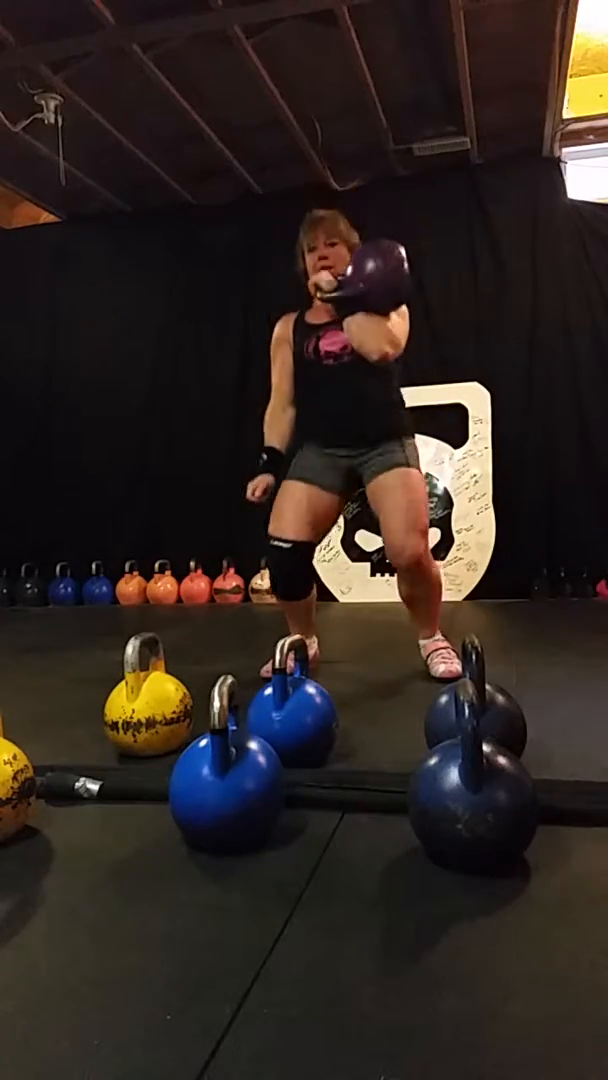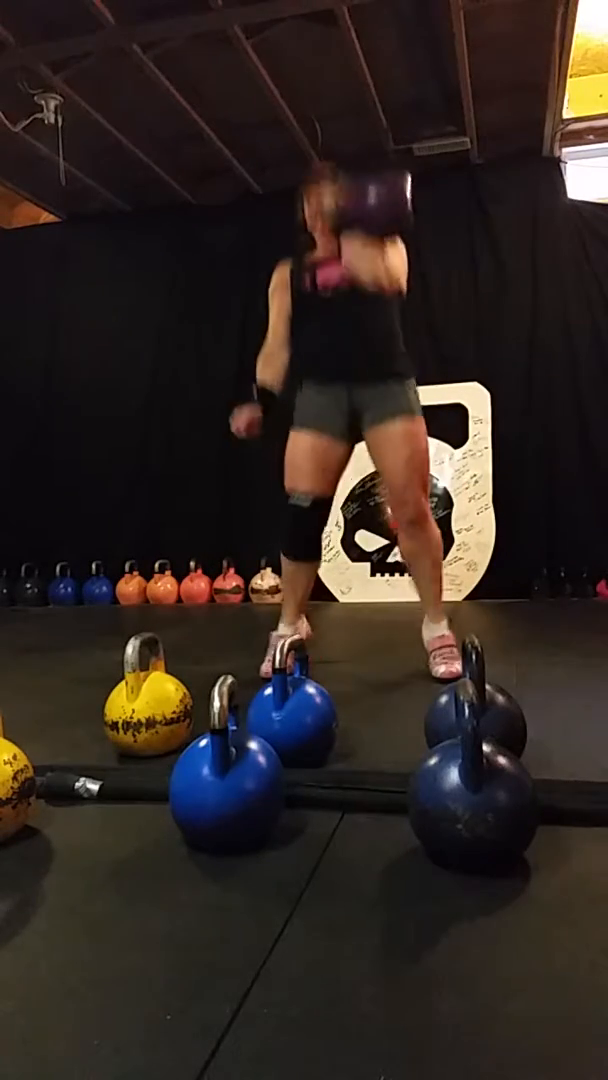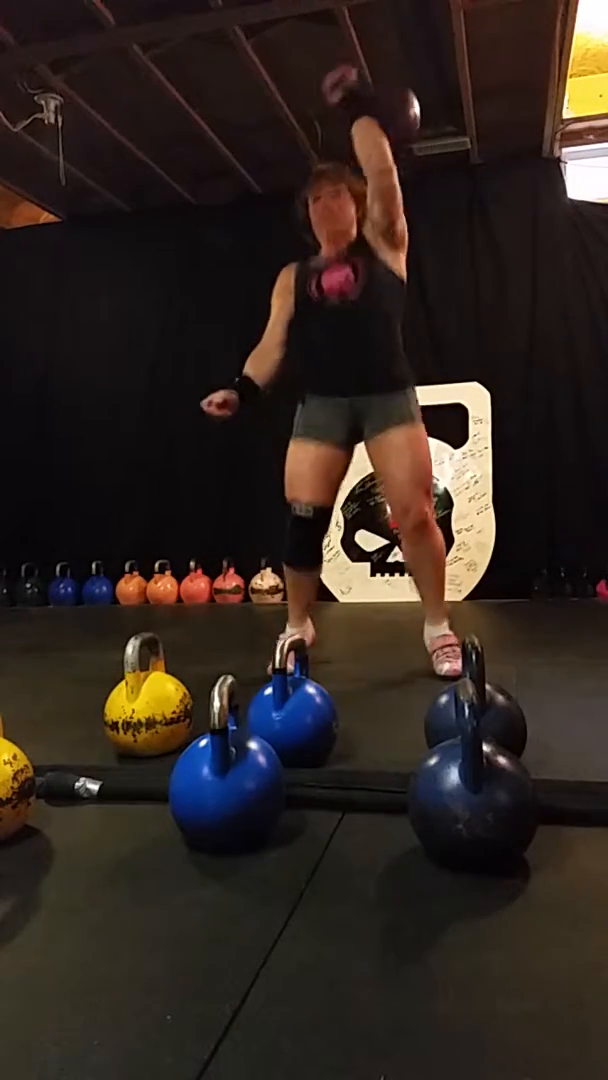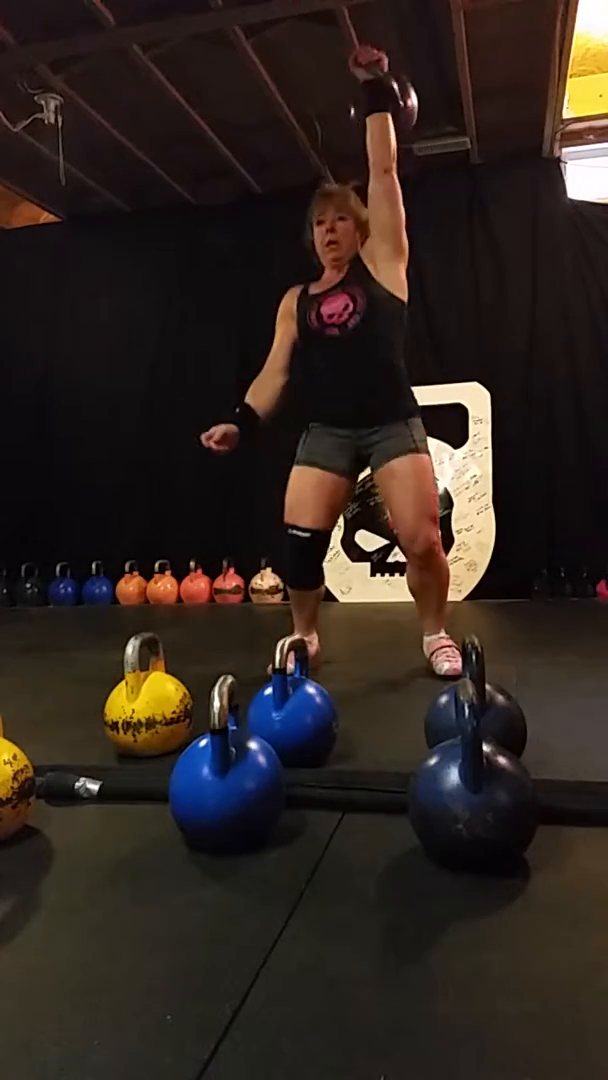
dt=0.2s
person 1, frame 1
left shoulder: (383, 305)
right shoulder: (288, 328)
left elbow: (383, 348)
right elbow: (281, 403)
right wrist: (269, 464)
left hip: (386, 445)
right hip: (319, 451)
left knee: (410, 553)
right knee: (283, 550)
left ankle: (432, 640)
right ankle: (302, 643)
person 1, frame 2
left shoulder: (381, 248)
right shoulder: (288, 274)
left elbow: (383, 276)
right elbow: (277, 345)
left wrist: (348, 226)
right wrist: (259, 400)
left hip: (385, 388)
right hip: (321, 395)
left knee: (411, 508)
right knee: (300, 511)
left ankle: (436, 626)
right ankle: (291, 625)
person 1, frame 3
left shoulder: (382, 242)
right shoulder: (294, 278)
left elbow: (380, 170)
right elbow: (271, 347)
left wrist: (356, 106)
right wrist: (242, 390)
left hip: (387, 394)
right hip: (323, 401)
left knee: (414, 512)
right knee: (303, 516)
left ankle: (438, 628)
right ankle: (297, 624)
person 1, frame 4
left shoulder: (383, 265)
right shoulder: (296, 301)
left elbow: (384, 171)
right elbow: (275, 372)
left wrist: (378, 92)
right wrist: (241, 423)
left hip: (393, 427)
right hip: (327, 434)
left knee: (422, 542)
right knee: (299, 543)
left ankle: (436, 637)
right ankle: (304, 640)
